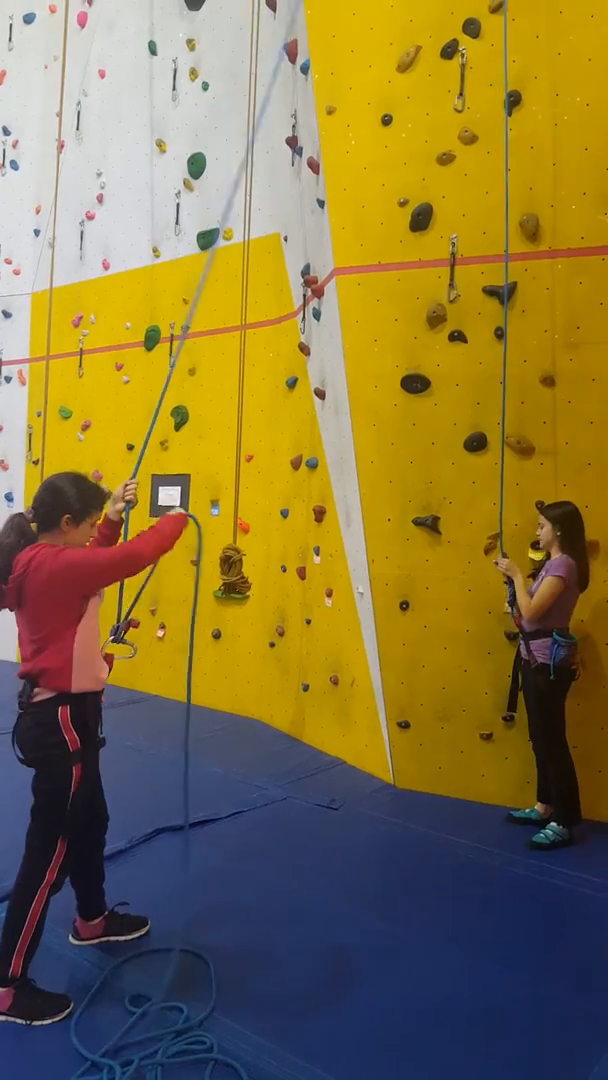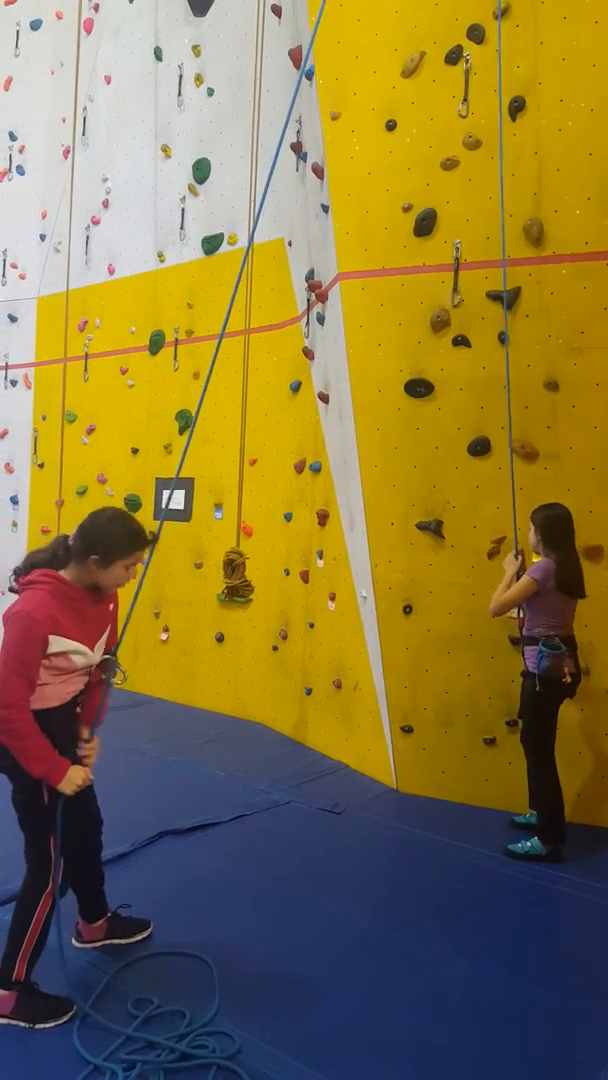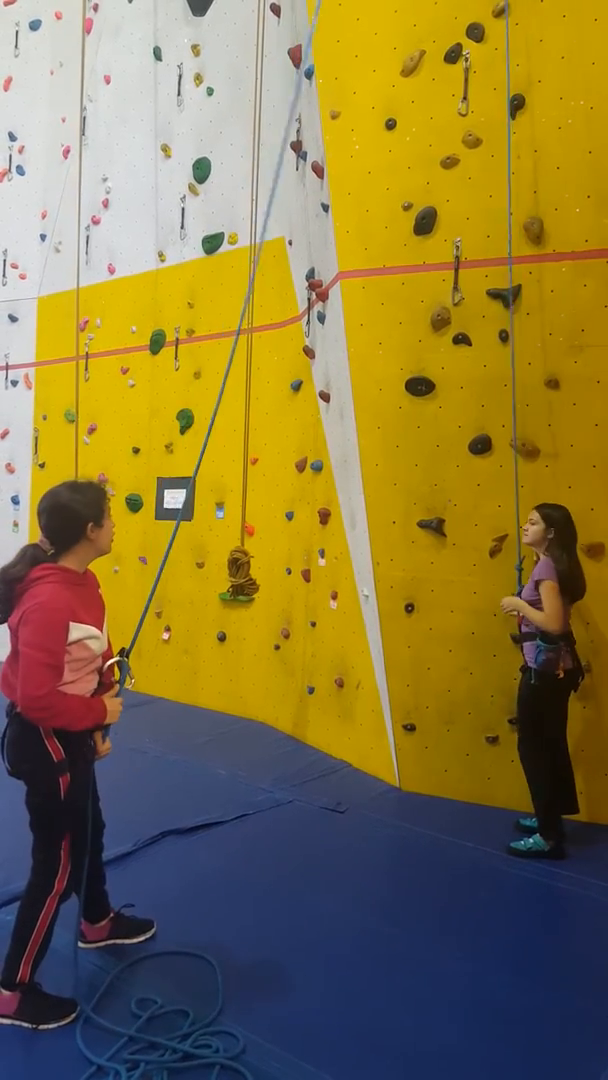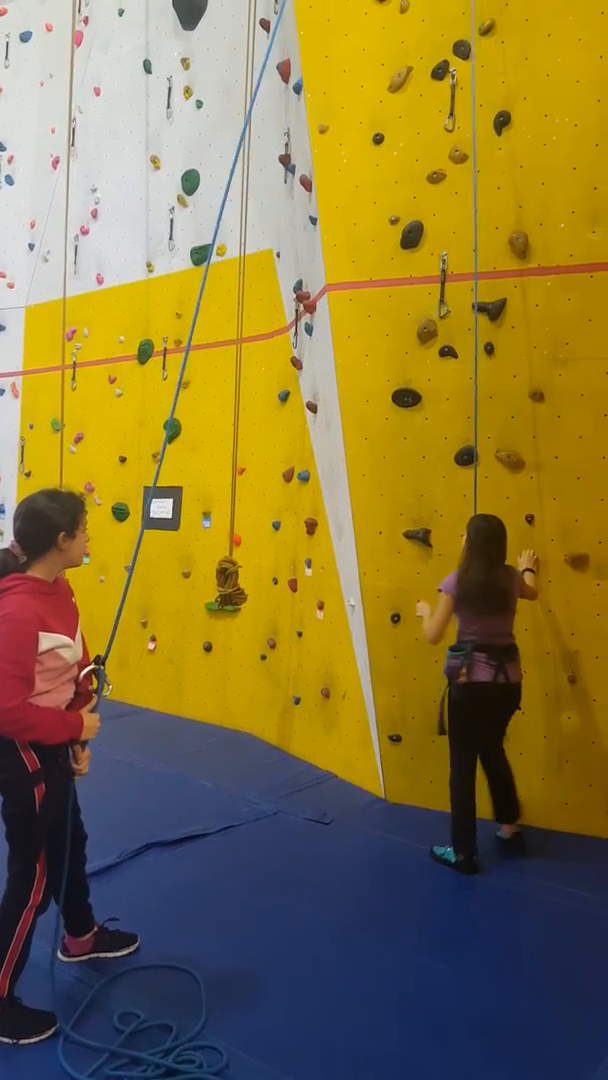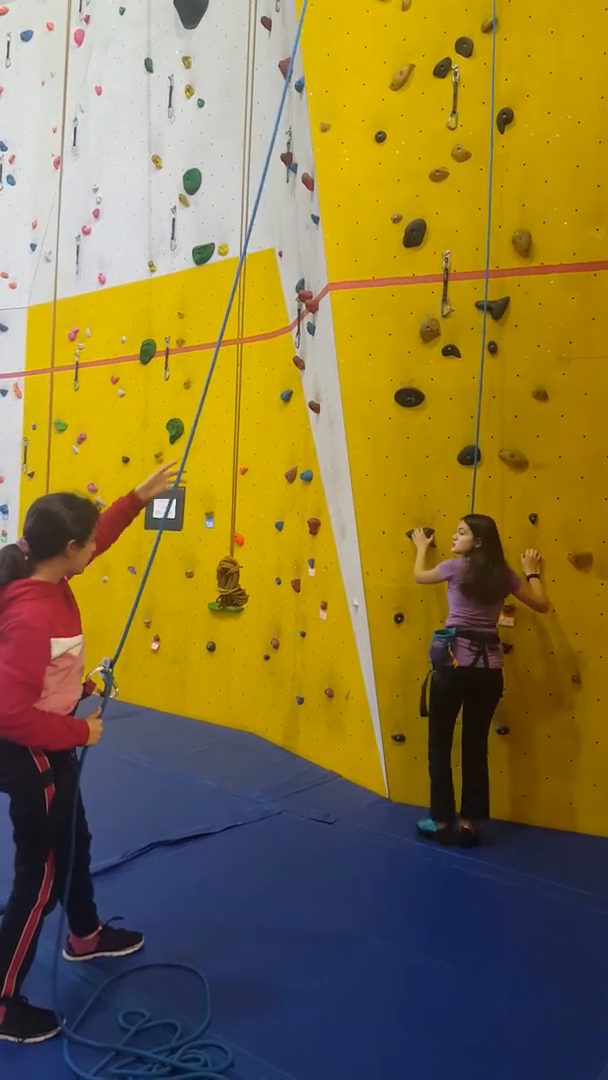
dt=1s
person 1, frame 1
right shoulder: (52, 567)
left elbow: (92, 560)
right elbow: (129, 557)
left wrist: (113, 514)
right wrist: (173, 521)
left hip: (59, 714)
right hip: (60, 722)
left knee: (89, 821)
right knee: (49, 849)
left ankle: (93, 919)
person 1, frame 2
left shoulder: (102, 596)
left wrist: (86, 728)
right wrist: (55, 770)
left hip: (63, 726)
left knee: (85, 828)
right knee: (50, 861)
left ankle: (95, 922)
person 1, frame 3
left shoulder: (81, 582)
right shoulder: (49, 601)
left wrist: (97, 723)
right wrist: (99, 713)
left hip: (71, 735)
right hip: (44, 742)
left knee: (87, 832)
right knee: (57, 862)
left ankle: (99, 922)
person 1, frame 4
left shoulder: (57, 590)
left wrist: (80, 736)
right wrist: (74, 728)
left hip: (51, 745)
left knee: (70, 843)
left ankle: (81, 936)
person 1, frame 5
left shoulder: (46, 578)
left elbow: (98, 536)
left wrist: (141, 495)
right wrist: (81, 732)
left hip: (48, 746)
left knee: (74, 842)
left ankle: (87, 935)
person 2, frame 1
left shoulder: (563, 565)
right shoulder: (553, 564)
left elbow: (530, 612)
right elbow: (525, 612)
left wrist: (517, 575)
right wrist: (511, 576)
left hip: (549, 661)
right hip: (537, 659)
left knee: (552, 741)
right knee: (540, 738)
left ankle: (564, 823)
right ankle: (545, 807)
person 2, frame 2
left shoulder: (544, 568)
right shoulder: (567, 568)
left elbow: (496, 607)
left wrist: (510, 572)
right wrist: (521, 574)
left hip: (545, 667)
right hip: (560, 665)
left knee: (539, 749)
right knee: (535, 741)
left ankle: (549, 840)
right ankle: (542, 813)
person 2, frame 3
left shoulder: (546, 566)
right shoulder: (557, 564)
left elbow: (554, 623)
left wrist: (518, 605)
right wrist: (524, 605)
left hip: (543, 666)
right hip: (558, 665)
left knee: (531, 749)
right knee: (553, 744)
left ankle: (549, 837)
right ankle: (550, 819)
person 2, frame 4
left shoulder: (458, 581)
right shoulder: (512, 579)
left elbow: (434, 635)
right elbow: (532, 592)
left wrist: (424, 611)
right wrist: (529, 567)
left hip: (471, 680)
right hip: (508, 678)
left knee: (462, 764)
right knee: (494, 754)
left ankle: (463, 851)
right ankle: (509, 828)
person 2, frame 5
left shoulder: (456, 567)
right shoulder: (504, 574)
left elbow: (419, 576)
right elbow: (541, 604)
left wrist: (421, 548)
right wrist: (532, 572)
left hip: (453, 663)
right hip: (488, 667)
left knee: (439, 742)
right knee: (475, 746)
left ankle: (441, 821)
right ankle: (469, 823)
